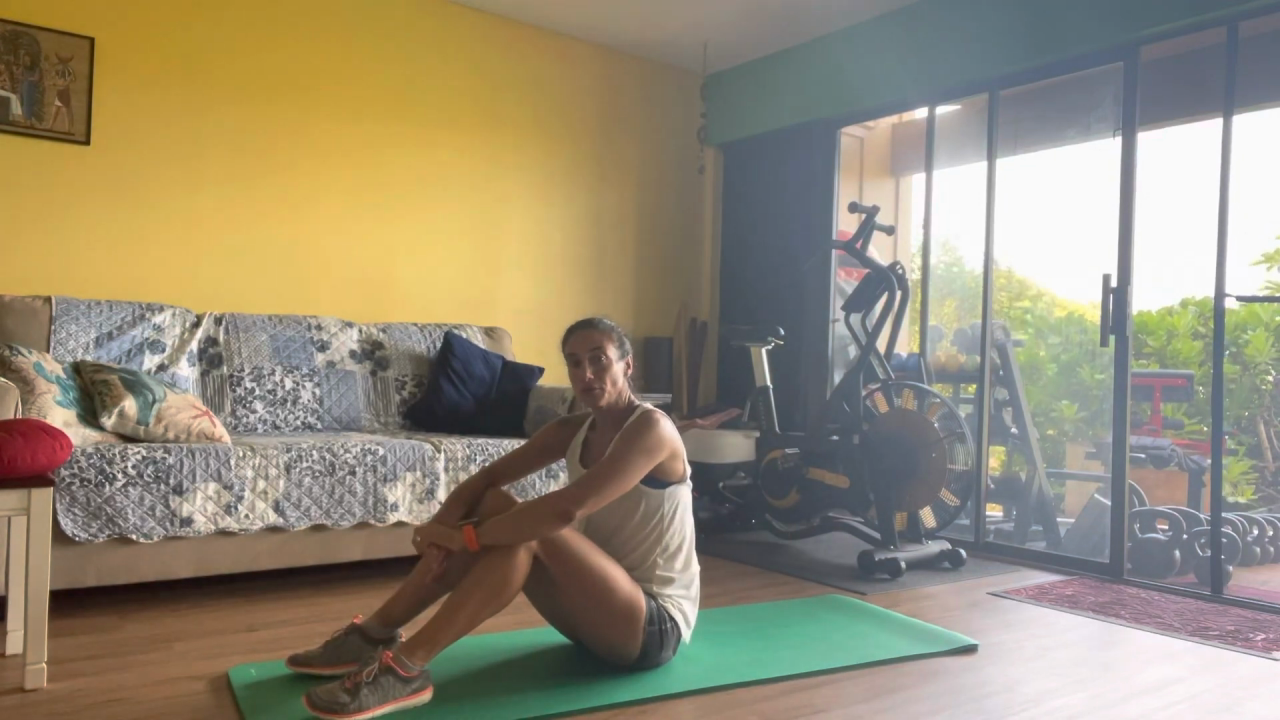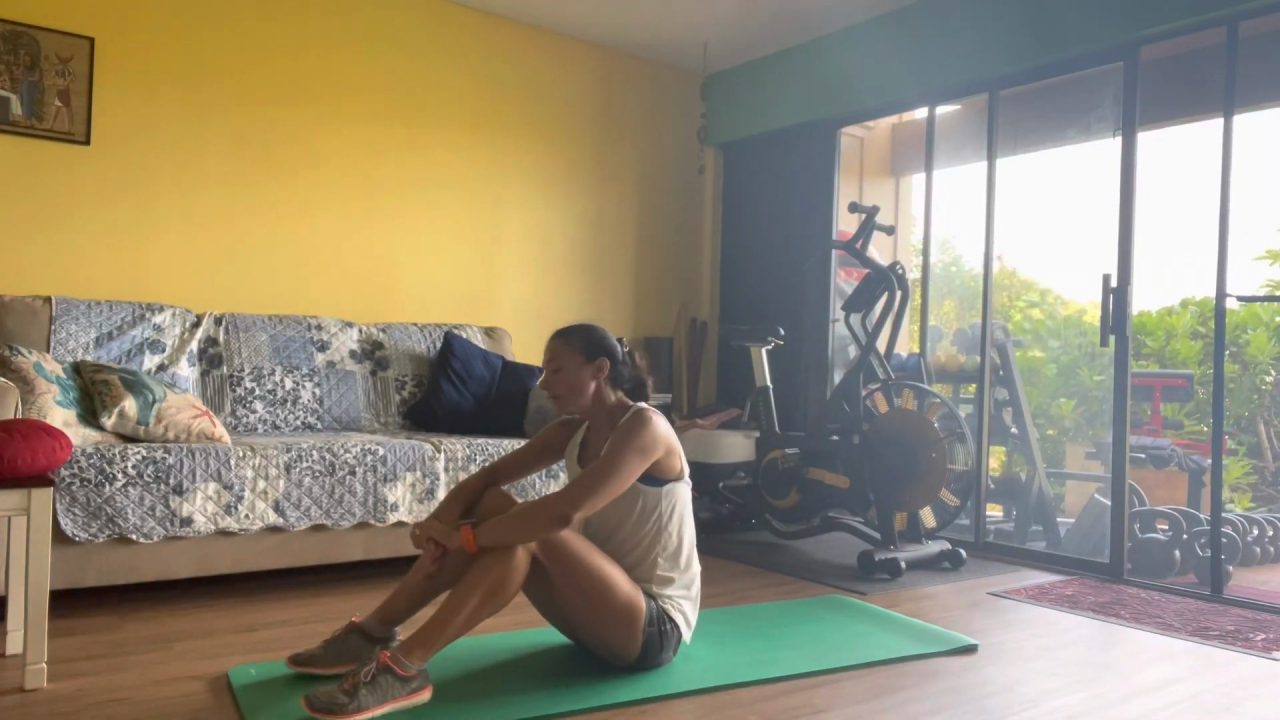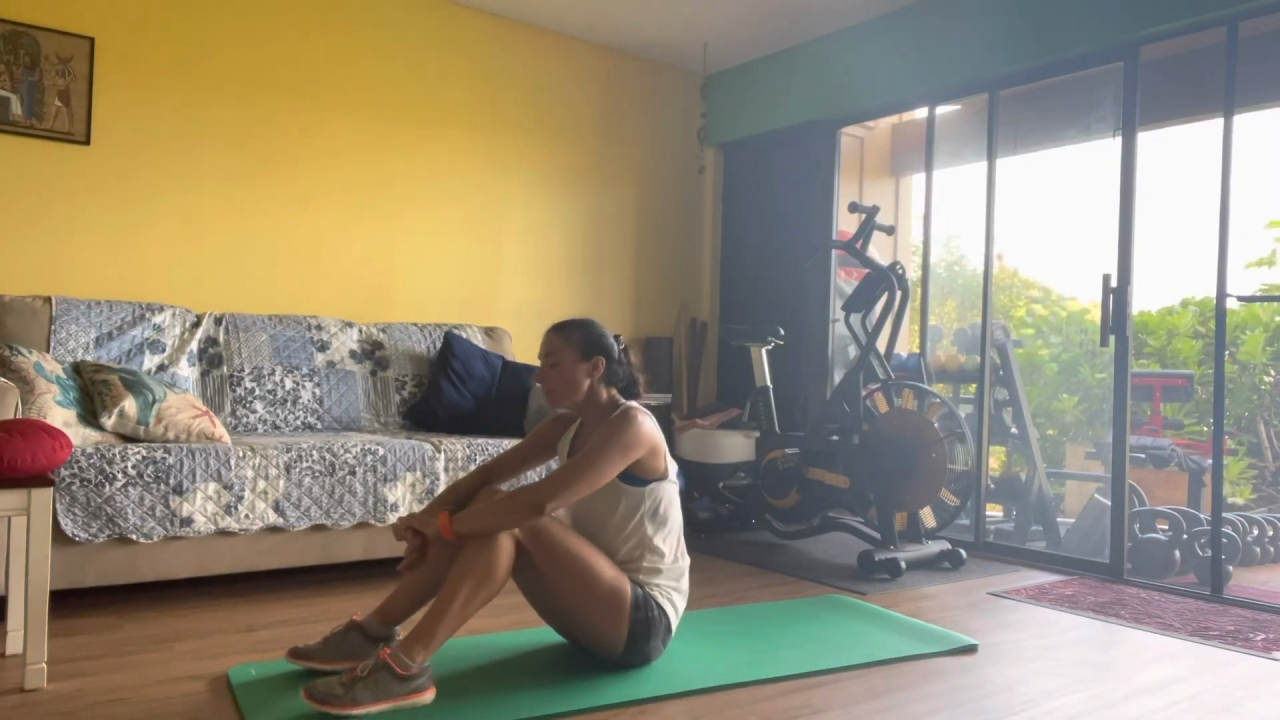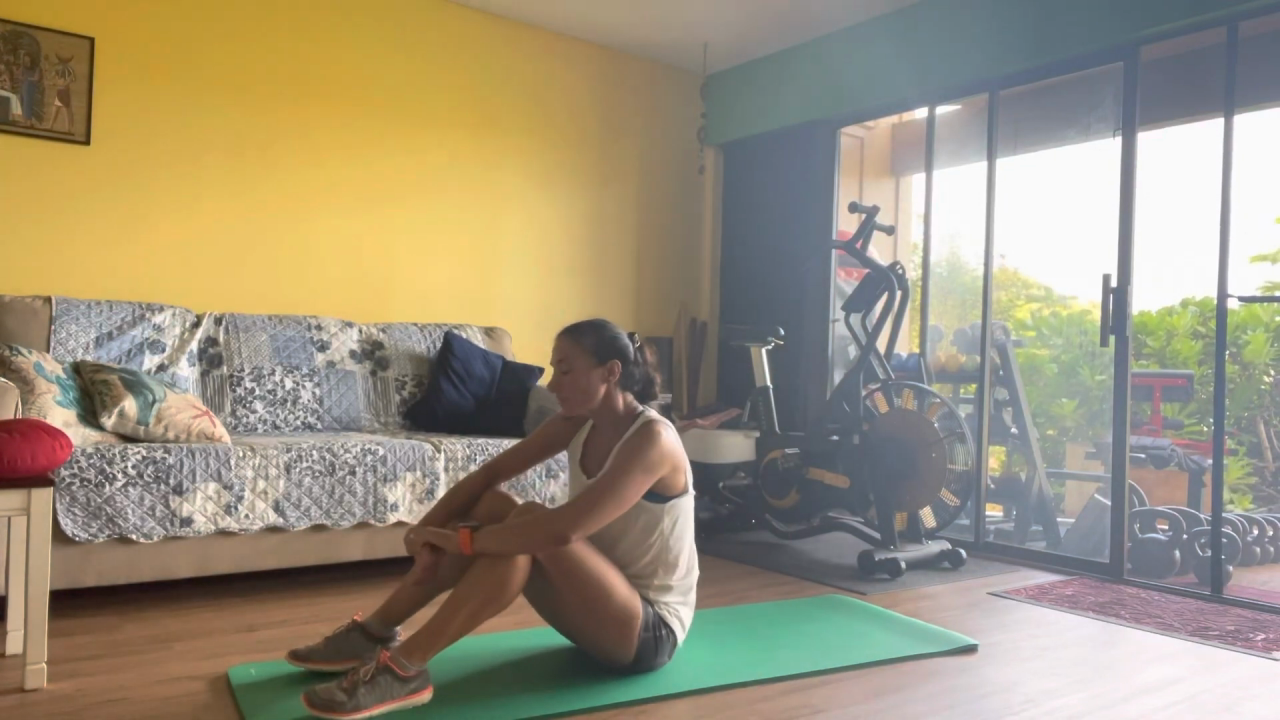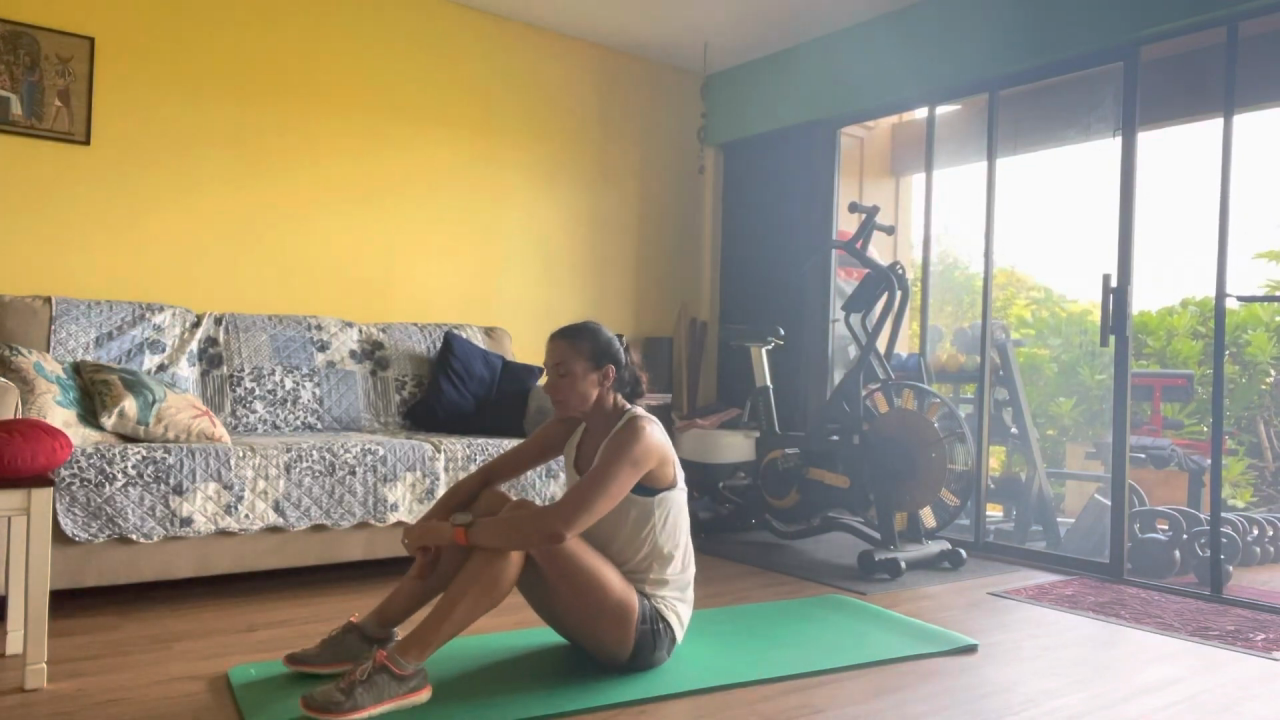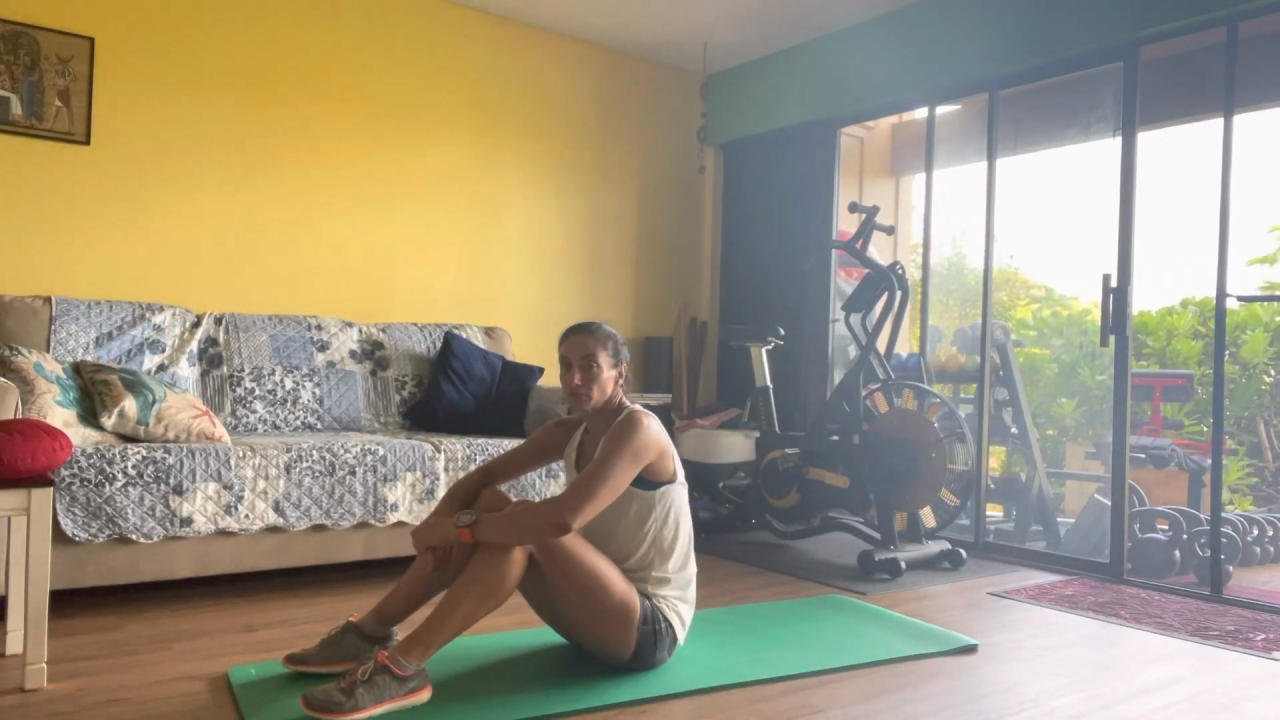
dt=0.5s
person 1, frame 1
left shoulder: (651, 428)
right shoulder: (573, 431)
left elbow: (568, 510)
right elbow: (485, 478)
left wrist: (465, 536)
right wrist: (442, 527)
left hip: (654, 625)
right hip: (598, 609)
left knee: (529, 530)
right knee: (491, 505)
left ankle: (406, 668)
right ankle: (374, 634)
person 1, frame 2
left shoulder: (646, 427)
right shoulder: (573, 431)
left elbow: (566, 512)
right elbow: (485, 477)
left wrist: (464, 536)
right wrist: (437, 525)
left hip: (655, 624)
right hip: (599, 607)
left knee: (529, 530)
right knee: (490, 504)
left ankle: (404, 668)
right ankle: (373, 632)
person 1, frame 3
left shoulder: (632, 425)
right shoulder: (568, 427)
left elbow: (540, 501)
right elbow: (484, 476)
left wrist: (443, 524)
right wrist: (425, 521)
left hip: (644, 618)
right hip: (596, 605)
left knee: (514, 519)
right knee: (485, 504)
left ankle: (406, 667)
right ankle: (374, 632)
person 1, frame 4
left shoulder: (653, 439)
right shoulder: (576, 424)
left elbow: (563, 530)
right elbow: (488, 474)
left wrist: (459, 538)
right wrist: (428, 530)
left hip: (650, 630)
right hip: (599, 605)
left knee: (530, 521)
right knee: (491, 505)
left ankle: (404, 668)
right ankle: (374, 632)
person 1, frame 5
left shoulder: (639, 434)
right shoulder: (571, 428)
left elbow: (558, 527)
right elbow: (483, 477)
left wrist: (453, 529)
right wrist: (430, 525)
left hip: (648, 627)
right hip: (597, 608)
left knee: (523, 519)
right knee: (488, 504)
left ankle: (401, 668)
right ankle: (372, 634)
person 1, frame 6
left shoulder: (638, 428)
right shoulder: (569, 432)
left elbow: (565, 518)
right elbow: (481, 477)
left wrist: (459, 527)
right wrist: (441, 524)
left hip: (650, 626)
right hip: (596, 608)
left knee: (524, 525)
right knee: (487, 503)
left ankle: (403, 667)
right ankle: (369, 631)
